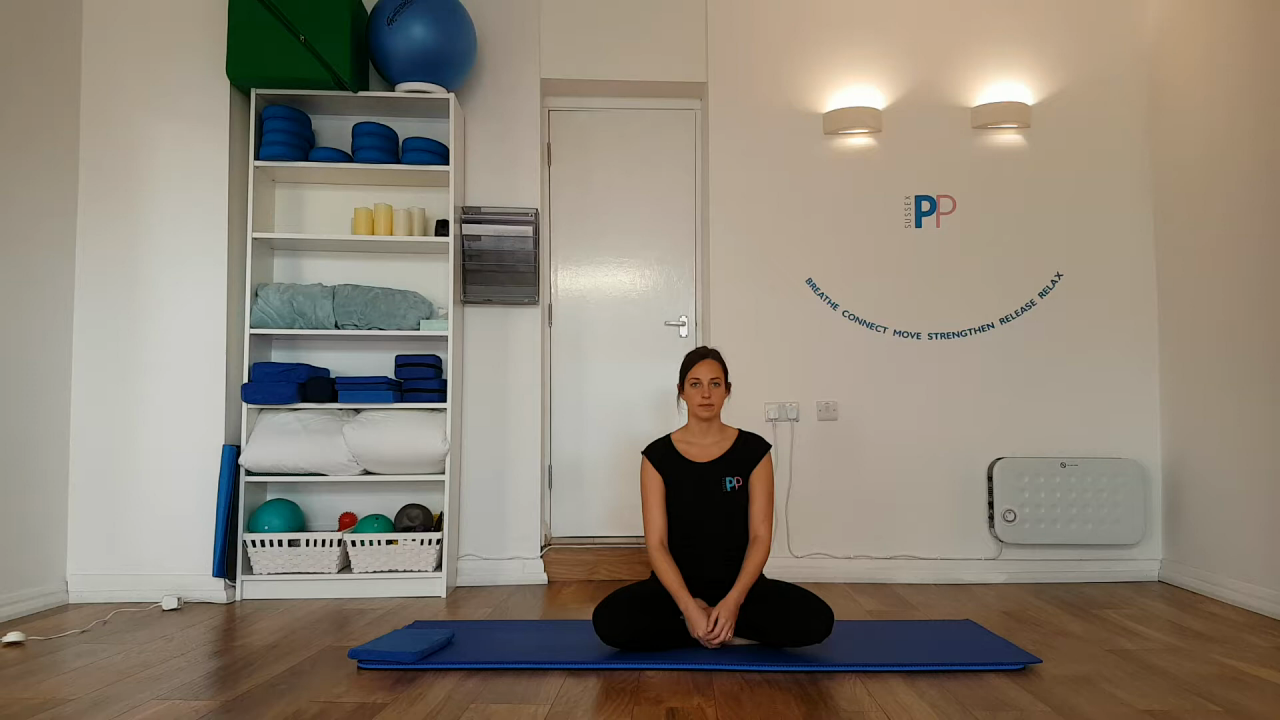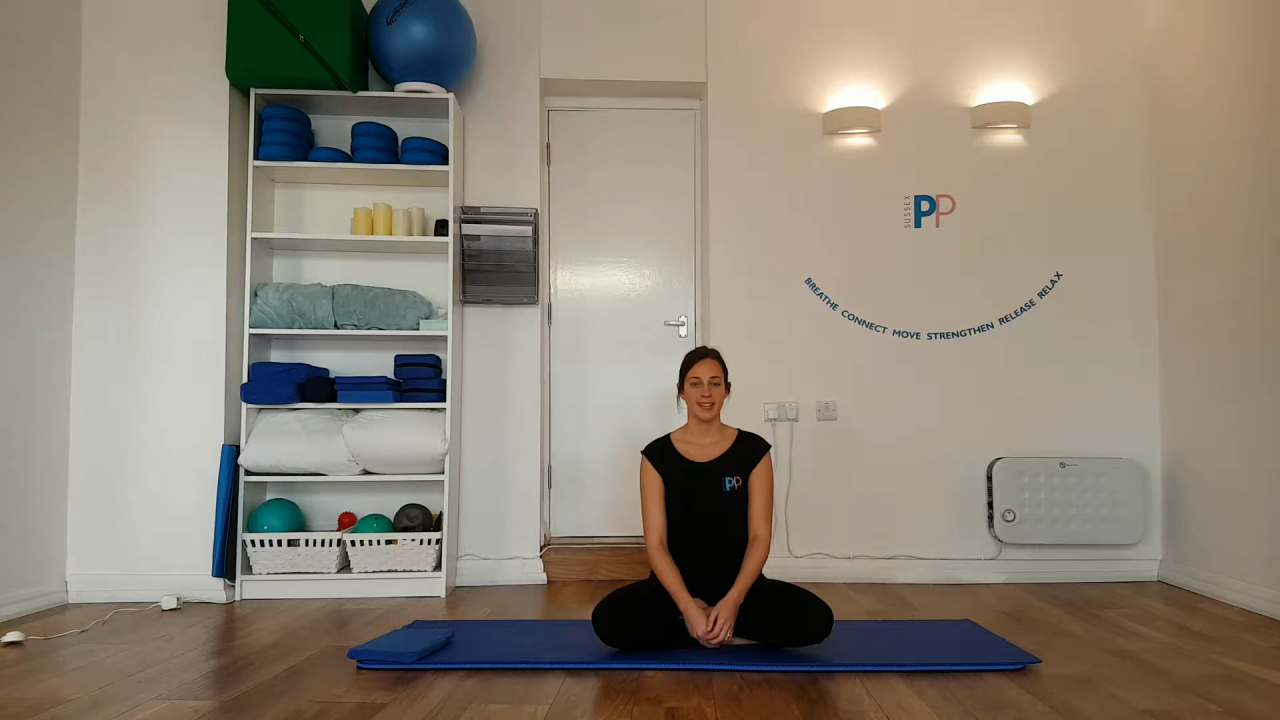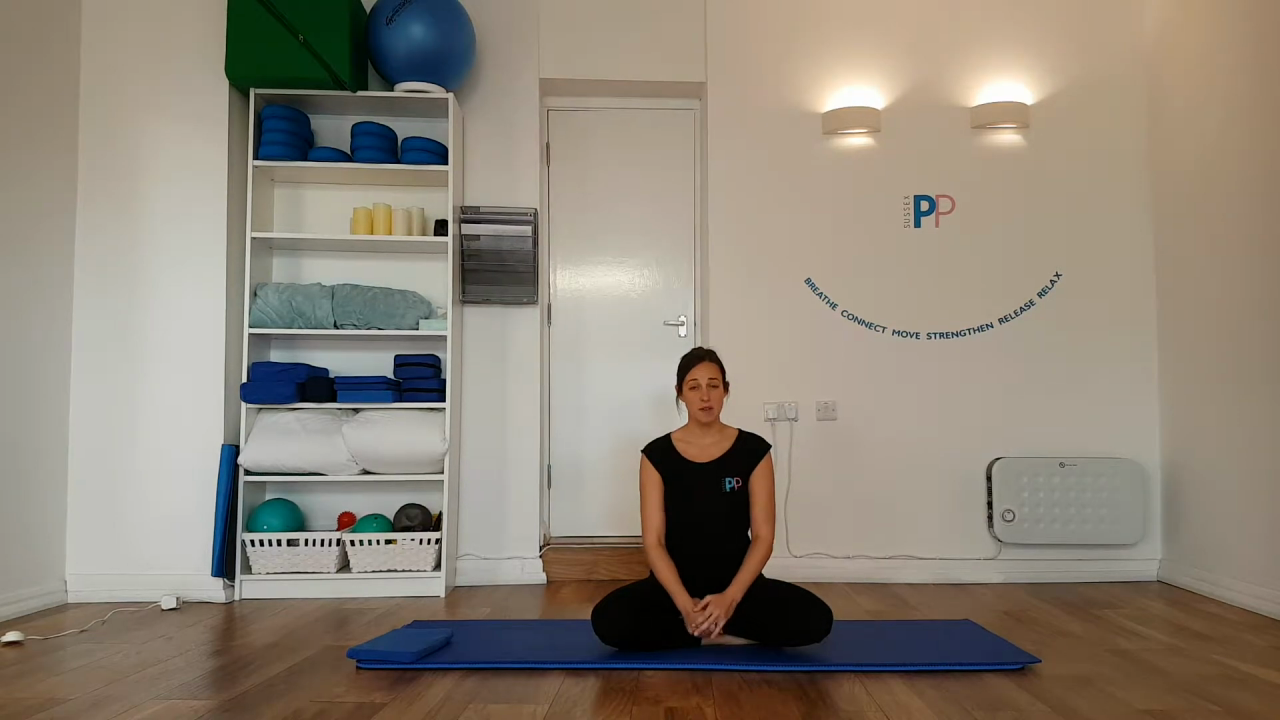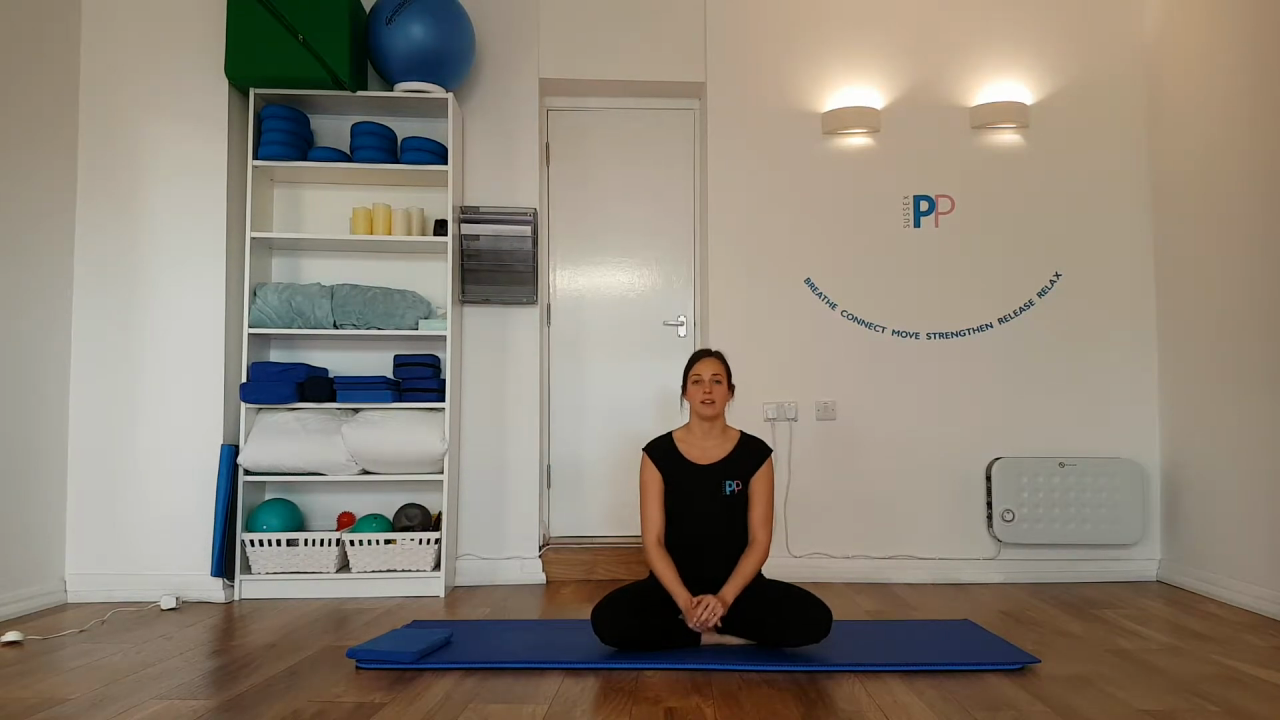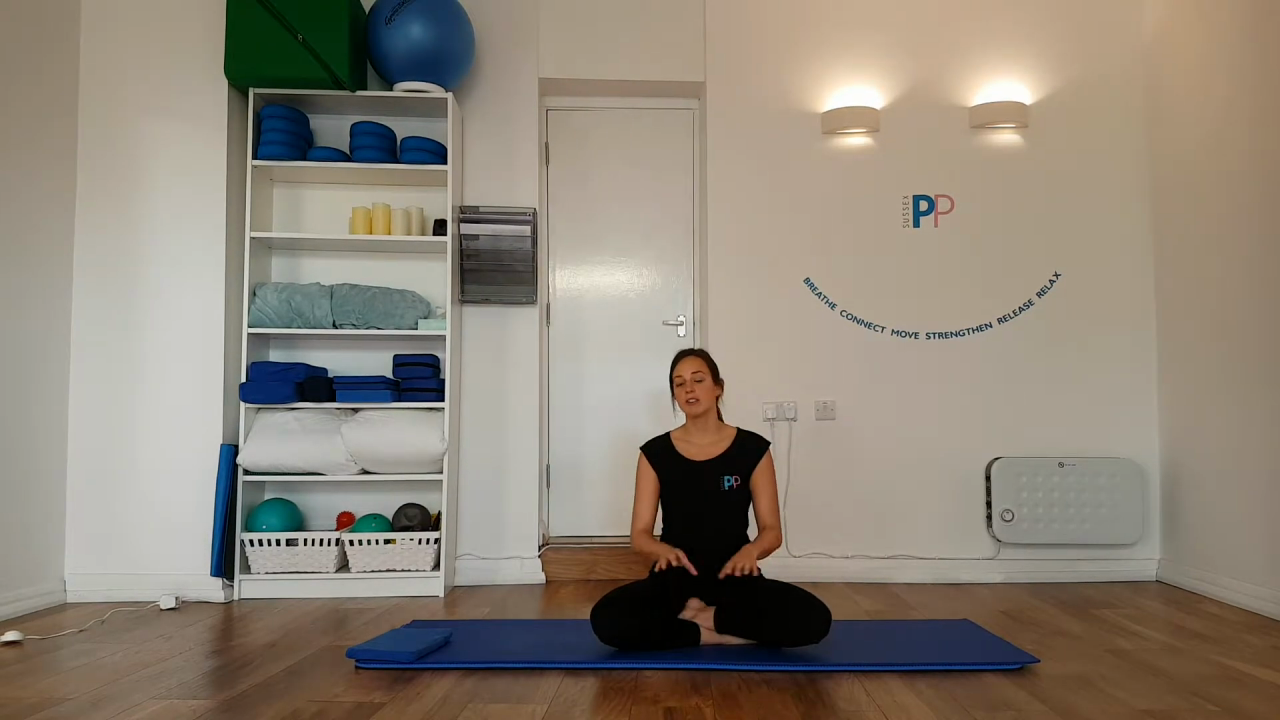
dt=1s
person 1, frame 1
left shoulder: (754, 450)
right shoulder: (658, 455)
left elbow: (760, 536)
right elbow: (656, 542)
left wrist: (733, 602)
right wrist: (689, 608)
left hip: (738, 584)
right hip: (677, 586)
left knee: (816, 620)
right knee: (609, 620)
right ankle: (738, 631)
person 1, frame 2
left shoulder: (753, 450)
right shoulder: (657, 455)
left elbow: (760, 536)
right elbow: (656, 542)
left wrist: (732, 601)
right wrist: (688, 608)
left hip: (737, 584)
right hip: (676, 585)
left knee: (816, 619)
right knee: (608, 620)
right ankle: (726, 630)
person 1, frame 3
left shoulder: (754, 450)
right shoulder: (657, 454)
left elbow: (763, 537)
right elbow: (653, 541)
left wrist: (731, 598)
right wrist: (685, 604)
left hip: (737, 584)
right hip: (675, 584)
left knee: (816, 618)
right knee: (607, 619)
left ankle: (713, 625)
right ankle: (731, 633)
person 1, frame 4
left shoulder: (755, 454)
right shoulder: (658, 453)
left elbow: (759, 540)
right elbow: (653, 541)
left wrist: (724, 599)
right wrist: (685, 601)
left hip: (737, 584)
right hip: (674, 584)
left knee: (815, 619)
right knee: (607, 619)
left ankle: (695, 624)
right ankle: (729, 635)
person 1, frame 5
left shoulder: (753, 449)
right shoulder: (655, 453)
left elbow: (772, 528)
right elbow: (640, 534)
left wrist: (749, 551)
right wrist: (664, 548)
left hip: (734, 582)
right hip: (676, 583)
left knee: (815, 619)
right knee: (606, 619)
left ankle: (695, 617)
right ankle: (729, 633)
